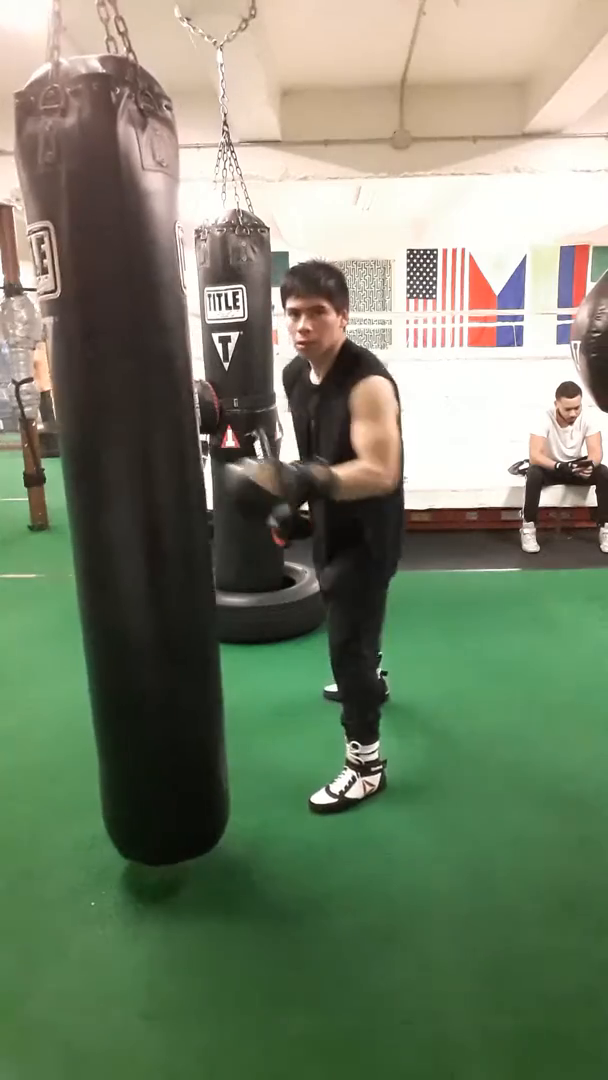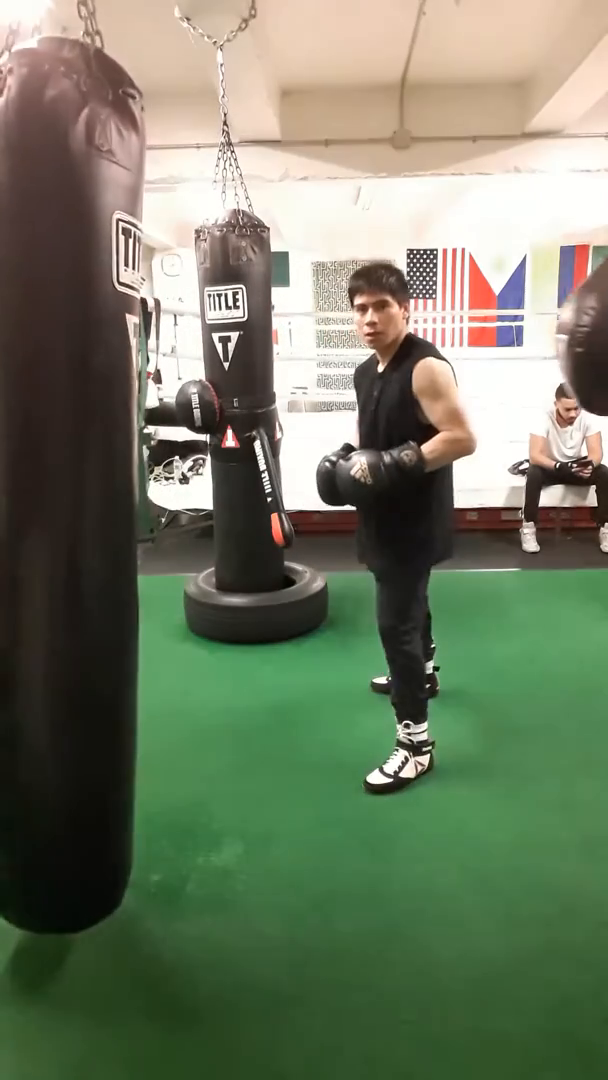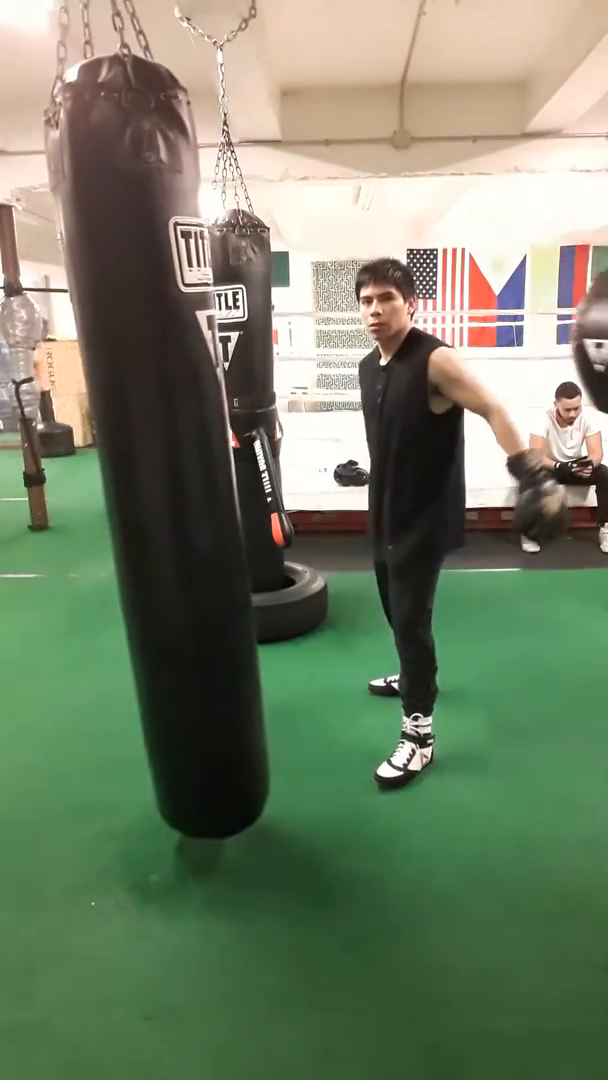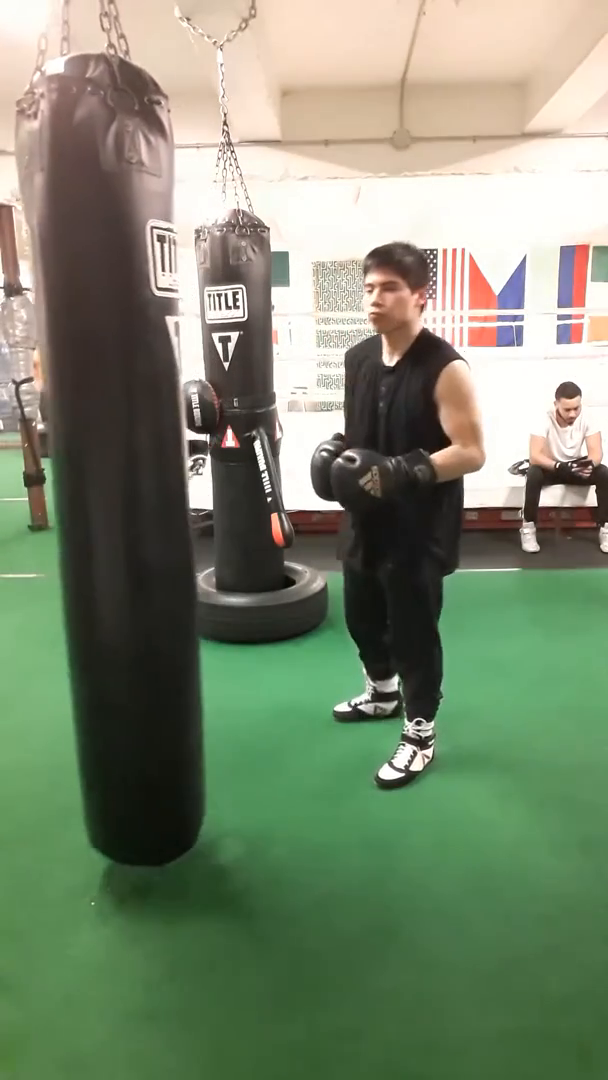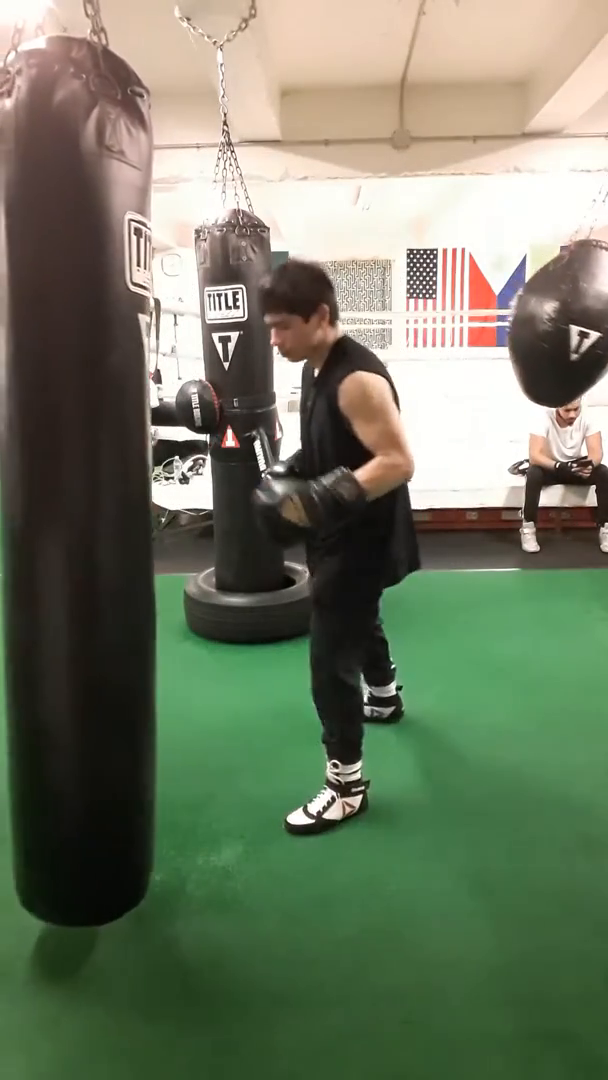
dt=1s
person 1, frame 1
left shoulder: (368, 382)
right shoulder: (295, 373)
left elbow: (382, 474)
left wrist: (294, 479)
right wrist: (284, 481)
left hip: (366, 533)
right hip: (328, 527)
left knee: (348, 637)
right knee: (350, 623)
left ankle: (365, 764)
right ankle: (370, 680)
person 1, frame 2
left shoulder: (425, 366)
right shoulder: (366, 371)
left elbow: (462, 438)
left wrist: (393, 464)
right wrist: (348, 458)
left hip: (416, 516)
right hip: (385, 513)
left knee: (394, 618)
right knee: (407, 599)
left ankle: (415, 742)
right ankle: (422, 670)
person 1, frame 3
left shoulder: (433, 360)
right shoulder: (368, 366)
left elbow: (493, 412)
left wrist: (533, 477)
left hip: (424, 514)
right hip: (387, 510)
left knee: (409, 615)
right knee: (396, 607)
left ankle: (419, 734)
right ankle: (414, 674)
person 1, frame 4
left shoulder: (445, 369)
right shoulder: (357, 358)
left elbow: (472, 452)
left wrist: (399, 473)
right wrist: (335, 452)
left hip: (419, 529)
right hip: (367, 523)
left knee: (414, 630)
right knee: (361, 616)
left ankle: (420, 737)
right ankle: (382, 693)
person 1, frame 5
left shoulder: (357, 378)
right shoulder: (318, 369)
left elbow: (398, 464)
left wrist: (317, 497)
right wrist: (294, 476)
left hip: (359, 540)
right hip: (343, 535)
left knee: (331, 659)
right knee: (358, 626)
left ankle: (347, 784)
right ankle: (383, 696)
